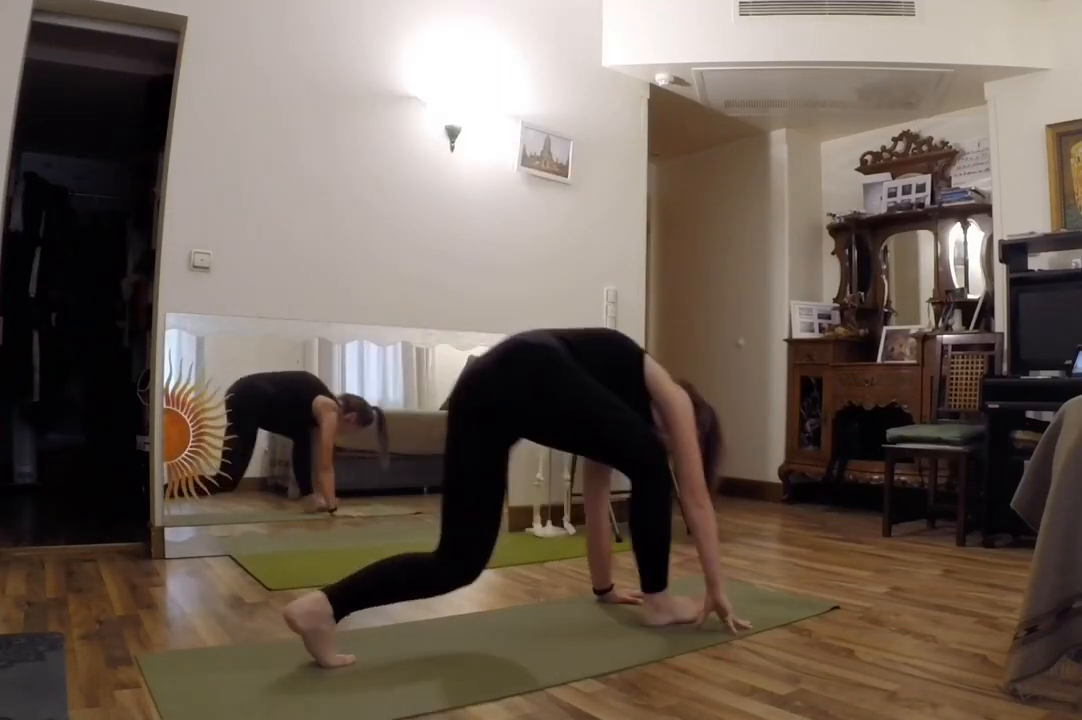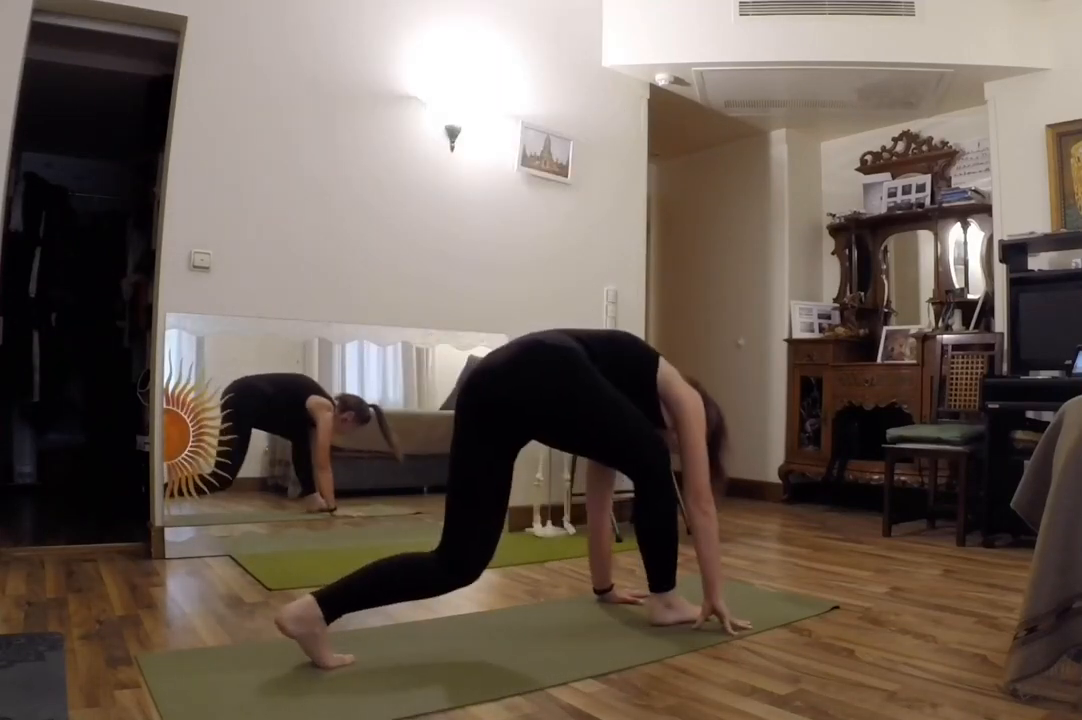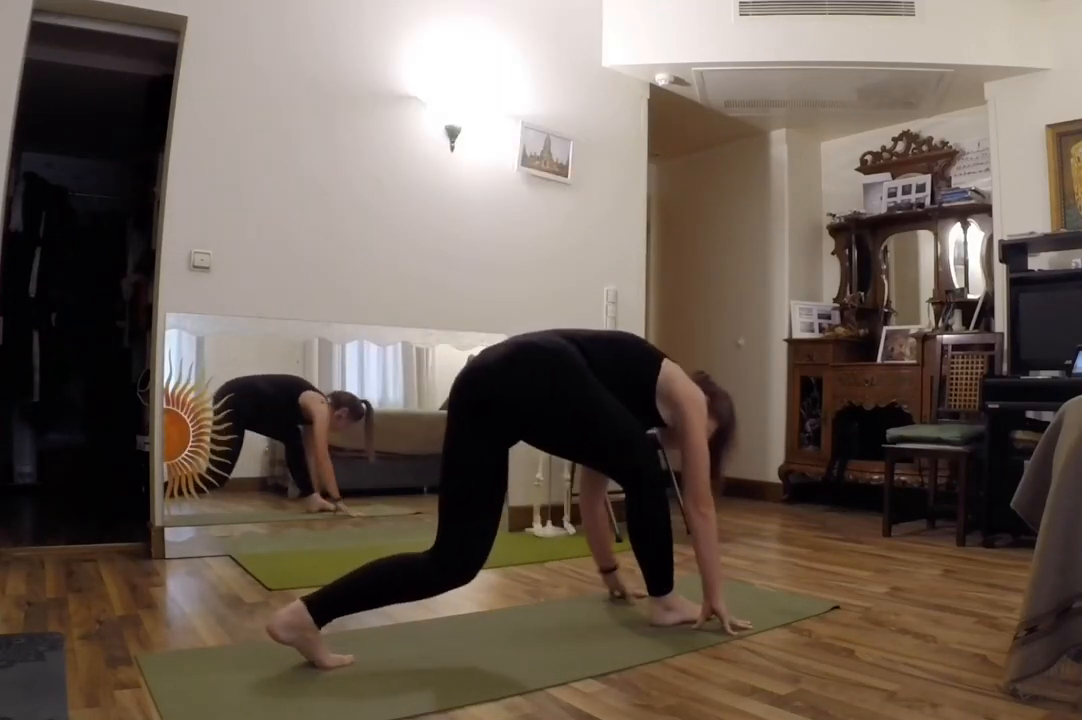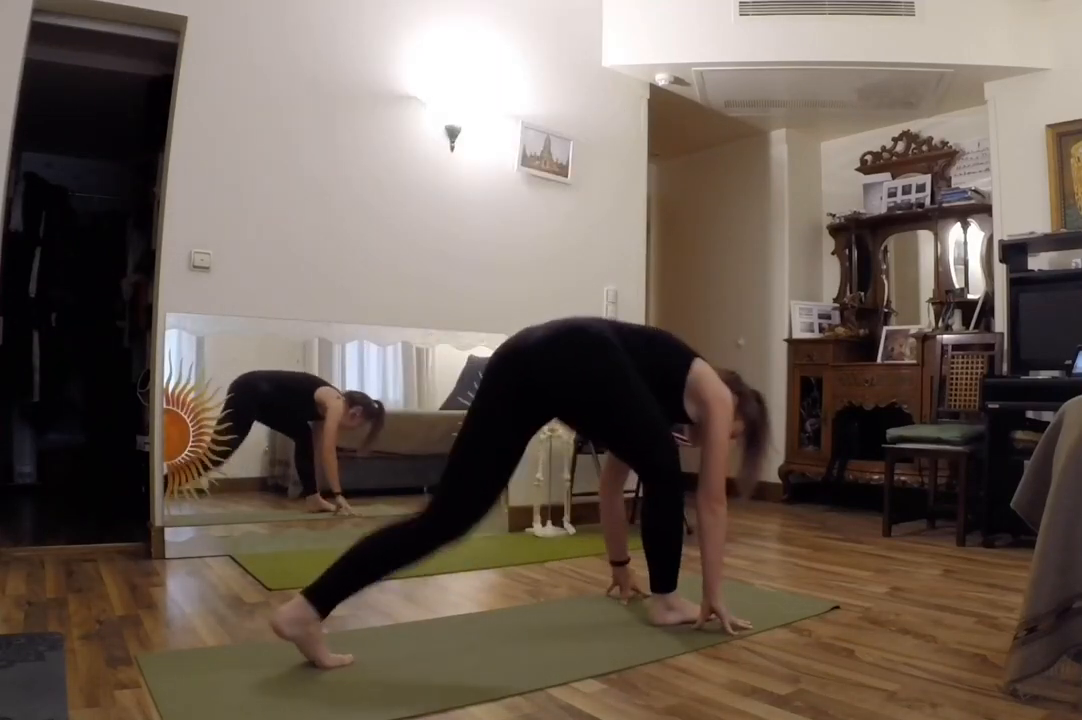
dt=0.3s
person 1, frame 1
left shoulder: (613, 425)
right shoulder: (672, 399)
left elbow: (595, 499)
right elbow: (695, 496)
left wrist: (604, 586)
right wrist: (716, 590)
left hip: (479, 383)
right hip: (534, 375)
left knee: (459, 560)
right knee: (647, 468)
left ankle: (322, 606)
right ankle: (658, 600)
person 1, frame 2
left shoulder: (621, 421)
right shoulder: (684, 399)
left elbow: (599, 501)
right elbow: (700, 501)
left wrist: (604, 585)
right wrist: (714, 597)
left hip: (488, 382)
right hip: (549, 378)
left knee: (458, 562)
right knee: (652, 471)
left ankle: (314, 610)
right ankle: (664, 600)
person 1, frame 3
left shoulder: (643, 384)
right shoulder: (688, 396)
left elbow: (591, 492)
right elbow: (700, 504)
left wrist: (609, 571)
right wrist: (714, 598)
left hip: (481, 379)
right hip: (541, 381)
left knee: (453, 562)
right knee: (644, 475)
left ankle: (305, 615)
right ankle: (664, 602)
person 1, frame 4
left shoulder: (677, 390)
right shoulder: (715, 394)
left elbow: (613, 483)
right elbow: (712, 502)
left wrist: (619, 566)
right wrist: (712, 598)
left hip: (524, 353)
right hip: (579, 362)
left knee: (450, 514)
right knee: (663, 475)
left ankle: (307, 610)
right ankle: (665, 603)
person 2, frame 1
left shoulder: (323, 406)
right shoulder: (329, 412)
left elbow: (321, 463)
right elbow: (325, 466)
left wrist: (324, 499)
right wrist: (332, 507)
left hip: (254, 398)
right hip: (245, 399)
left knee: (302, 436)
right knee: (229, 477)
left ankle: (310, 498)
person 2, frame 2
left shoulder: (321, 407)
right shoulder: (326, 412)
left elbow: (315, 459)
right elbow: (322, 465)
left wrist: (316, 497)
right wrist: (332, 507)
left hip: (252, 402)
right hip: (240, 400)
left knee: (301, 436)
right knee: (224, 477)
left ankle: (311, 499)
person 2, frame 3
left shoulder: (314, 407)
right shoulder: (320, 407)
left elbow: (309, 453)
right elbow: (322, 457)
left wrist: (313, 496)
right wrist: (337, 500)
right hip: (234, 400)
left knee: (292, 437)
right knee: (220, 474)
left ankle: (310, 499)
person 2, frame 4
left shoulder: (327, 408)
right shoulder: (335, 403)
left elbow: (318, 447)
right elbow: (327, 451)
left wrist: (314, 496)
right wrist: (338, 495)
left hip: (262, 397)
right hip: (248, 391)
left knee: (303, 435)
right knee: (218, 455)
left ankle: (312, 499)
